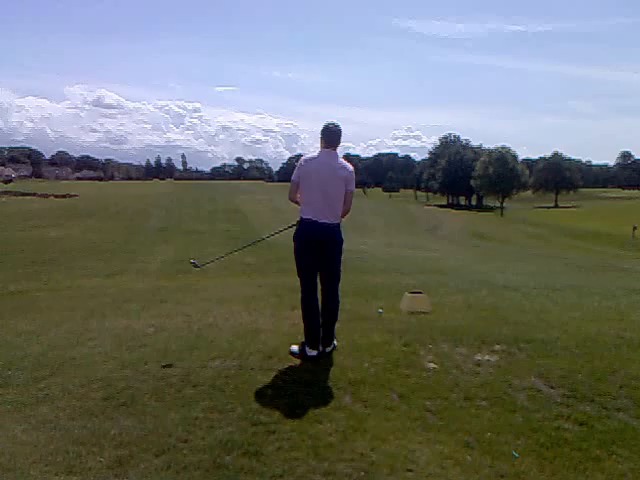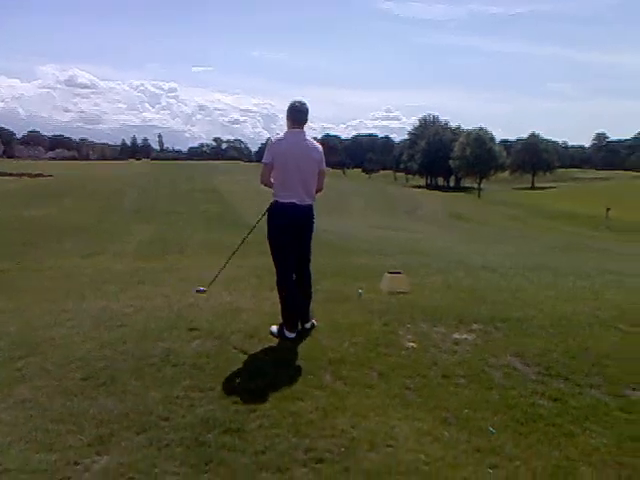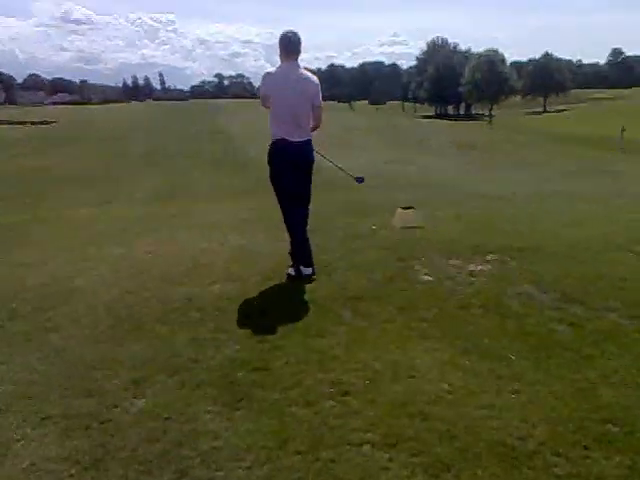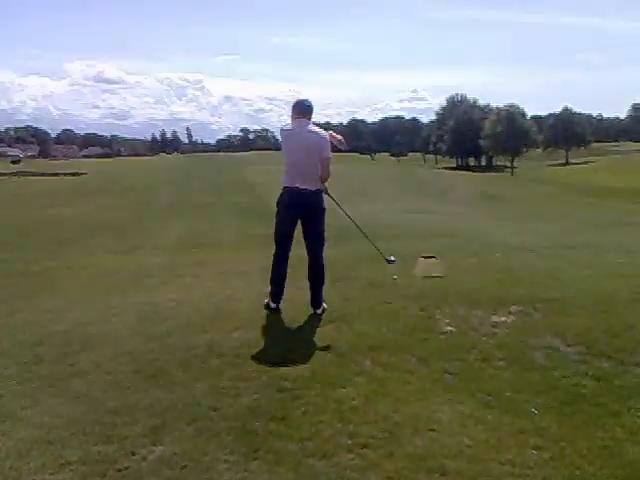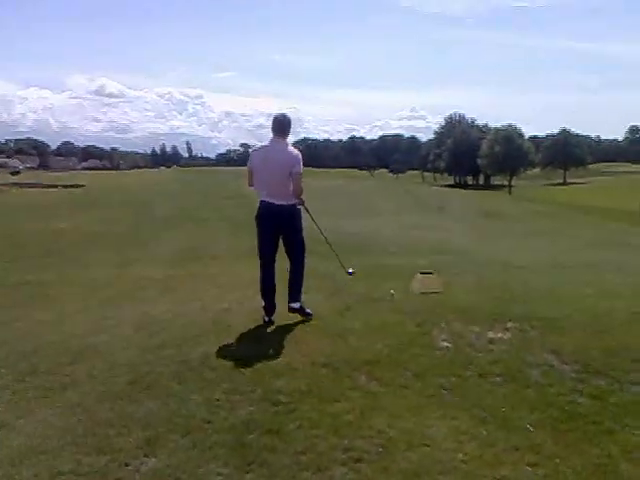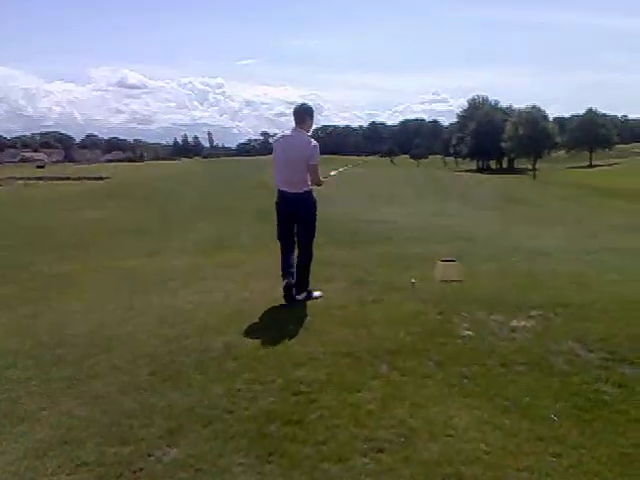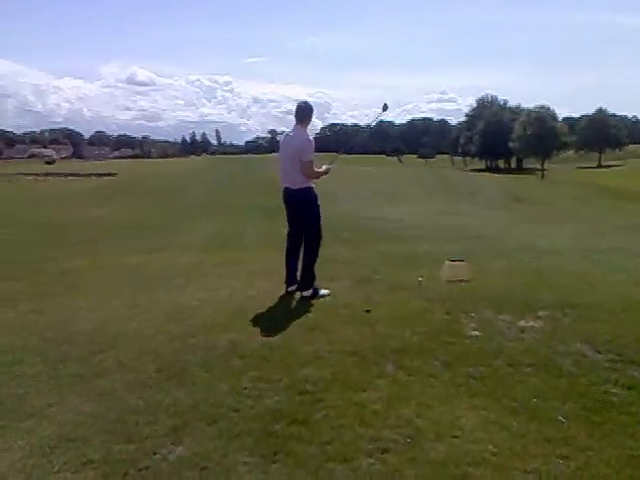
dt=0.5s
person 1, frame 1
left shoulder: (305, 162)
right shoulder: (347, 169)
left elbow: (292, 195)
right elbow: (347, 208)
left hip: (307, 229)
right hip: (332, 232)
left knee: (309, 288)
right knee: (331, 288)
left ankle: (311, 345)
right ankle: (327, 341)
person 1, frame 2
left shoulder: (275, 143)
right shoulder: (316, 148)
left elbow: (265, 179)
right elbow: (320, 186)
left hip: (281, 211)
right hip: (306, 212)
left knee: (284, 270)
right knee: (303, 267)
left ankle: (290, 326)
right ankle: (305, 320)
person 1, frame 3
left shoulder: (269, 78)
right shoulder: (312, 81)
right elbow: (317, 122)
left hip: (280, 149)
right hip: (304, 148)
left knee: (289, 207)
right knee: (301, 204)
left ankle: (304, 264)
right ankle: (298, 256)
person 1, frame 4
left shoulder: (285, 132)
right shoulder: (321, 136)
right elbow: (326, 173)
left hip: (289, 196)
right hip: (313, 198)
left knee: (281, 248)
right knee: (315, 252)
left ankle: (275, 299)
right ankle: (317, 303)
person 1, frame 5
left shoulder: (256, 152)
right shoulder: (293, 154)
left elbow: (251, 183)
right elbow: (297, 188)
right wrist: (299, 198)
left hip: (265, 210)
right hip: (288, 211)
left knee: (267, 262)
right knee: (296, 257)
left ankle: (269, 311)
right ankle: (295, 301)
person 1, frame 6
left shoulder: (278, 141)
right shoulder: (311, 144)
left elbow: (280, 169)
right elbow: (314, 178)
right wrist: (319, 181)
left hip: (283, 198)
right hip: (303, 199)
left knee: (286, 243)
right knee: (305, 246)
left ankle: (288, 279)
right ankle: (301, 290)
person 1, frame 7
left shoulder: (286, 138)
right shoulder: (306, 140)
right elbow: (308, 172)
left wrist: (316, 172)
right wrist: (323, 171)
left hip: (289, 192)
right hip: (304, 194)
left knee: (294, 238)
right knee: (312, 239)
left ankle: (291, 282)
right ankle: (307, 287)
